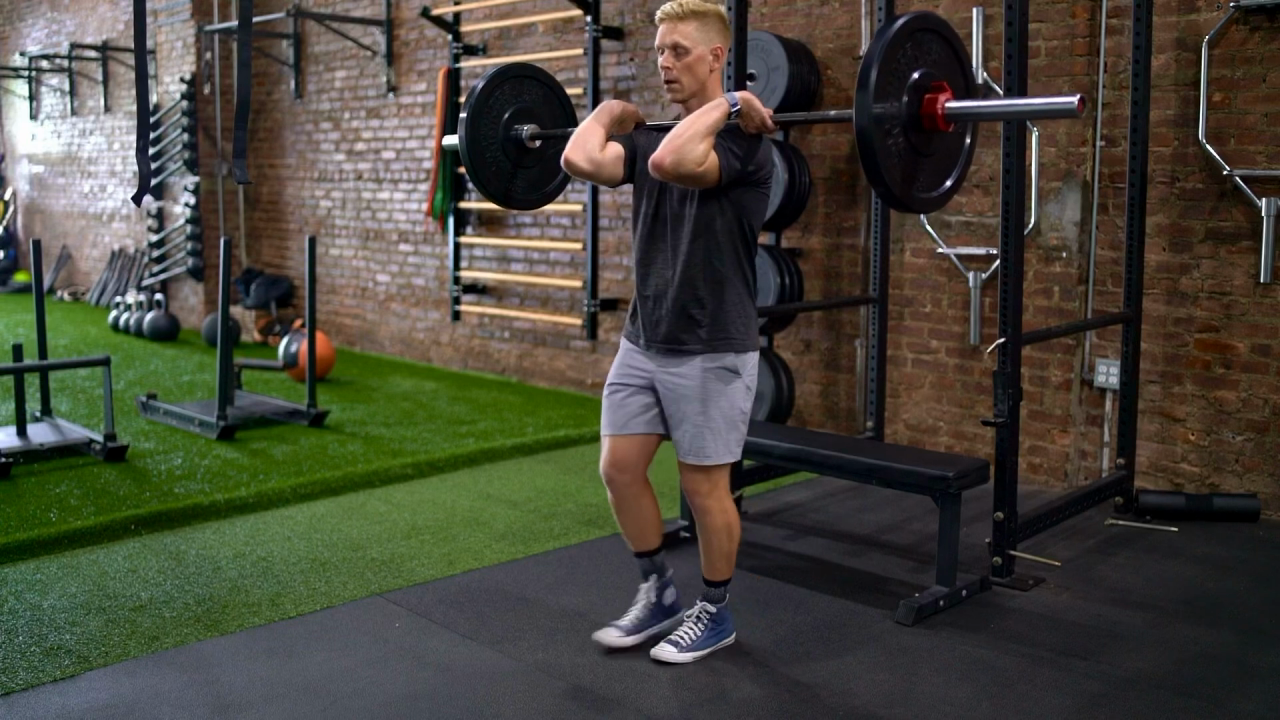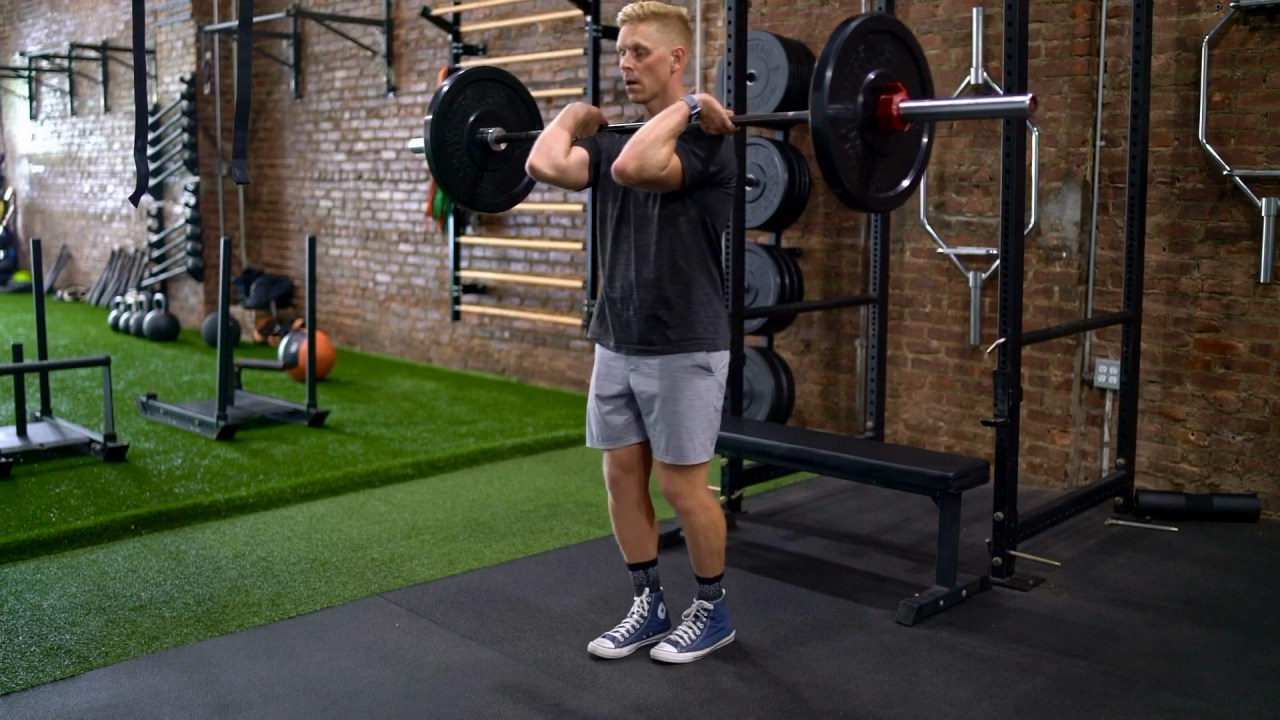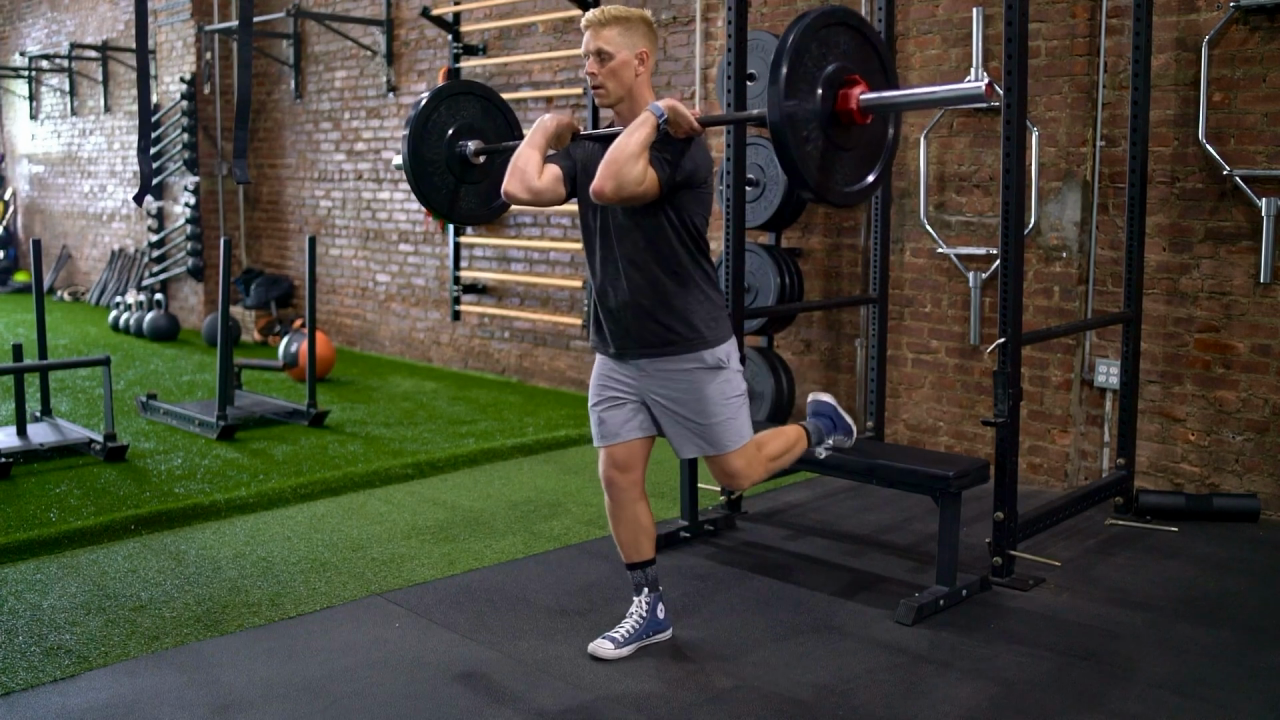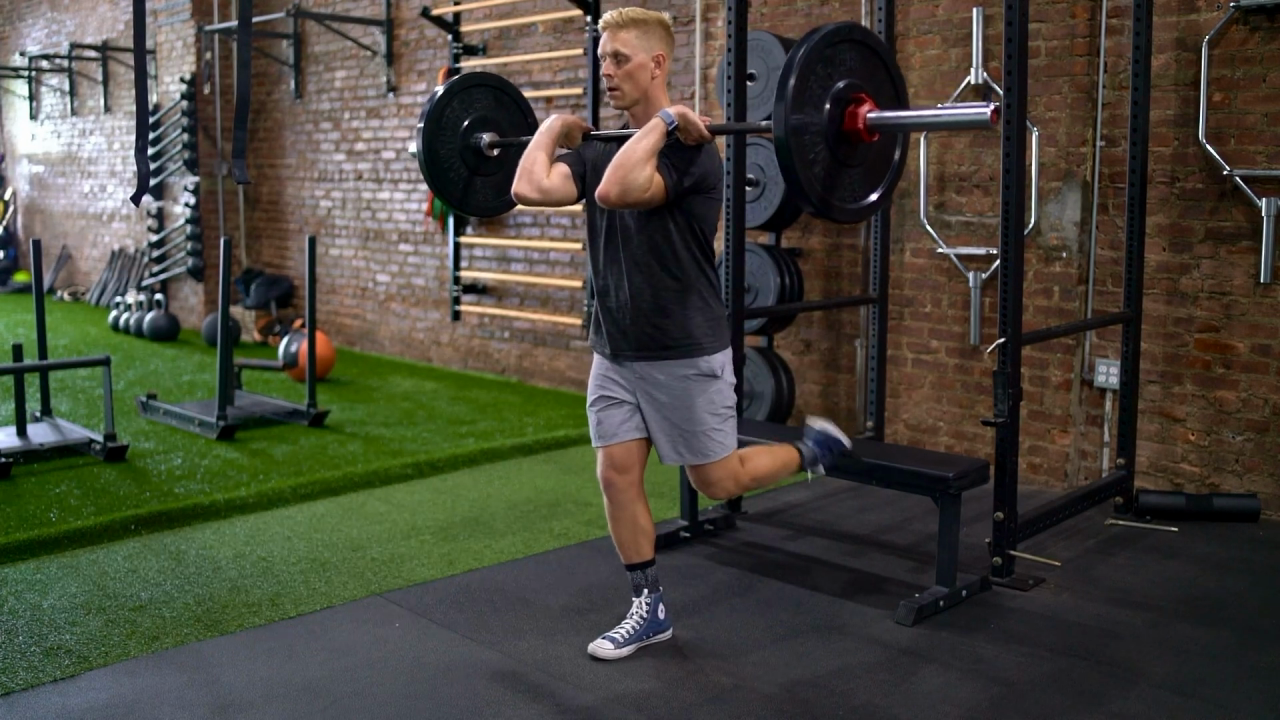
dt=1s
person 1, frame 1
left shoulder: (741, 141)
right shoulder: (647, 136)
left elbow: (671, 163)
right elbow: (579, 160)
left wrist: (727, 105)
right wrist: (609, 113)
left hip: (712, 349)
right hip: (643, 340)
left knee: (703, 487)
right knee: (619, 468)
left ankle: (713, 614)
right ankle: (655, 592)
person 1, frame 2
left shoulder: (704, 142)
right shoulder: (615, 139)
left elbow: (633, 168)
right elbow: (545, 165)
left wrist: (686, 109)
right wrist: (576, 115)
left hip: (684, 348)
right hip: (617, 343)
left knee: (681, 486)
right knee: (621, 478)
left ankle: (712, 611)
right ankle: (649, 607)
person 1, frame 3
left shoulder: (678, 145)
right shoulder: (587, 151)
left elbow: (610, 187)
right elbow: (520, 187)
left wrist: (651, 116)
right wrist: (544, 129)
left hip: (689, 347)
right hip: (619, 350)
left knee: (738, 471)
right knee: (619, 476)
left ankle: (817, 425)
right ankle: (649, 608)
person 1, frame 4
left shoulder: (690, 151)
right shoulder: (600, 149)
left elbow: (615, 192)
right elbow: (528, 188)
left wrist: (662, 120)
right wrist: (552, 128)
left hip: (685, 353)
right hip: (617, 351)
left knee: (719, 482)
right knee: (617, 476)
left ankle: (816, 447)
right ankle: (649, 609)
